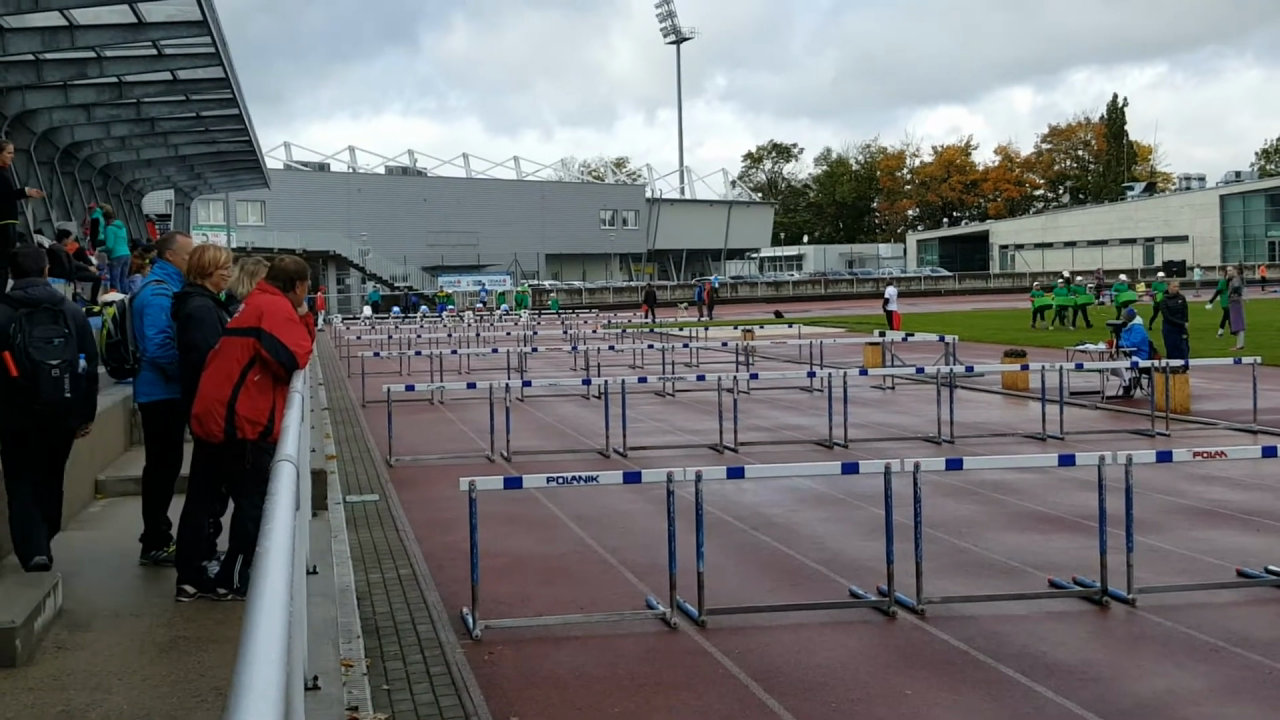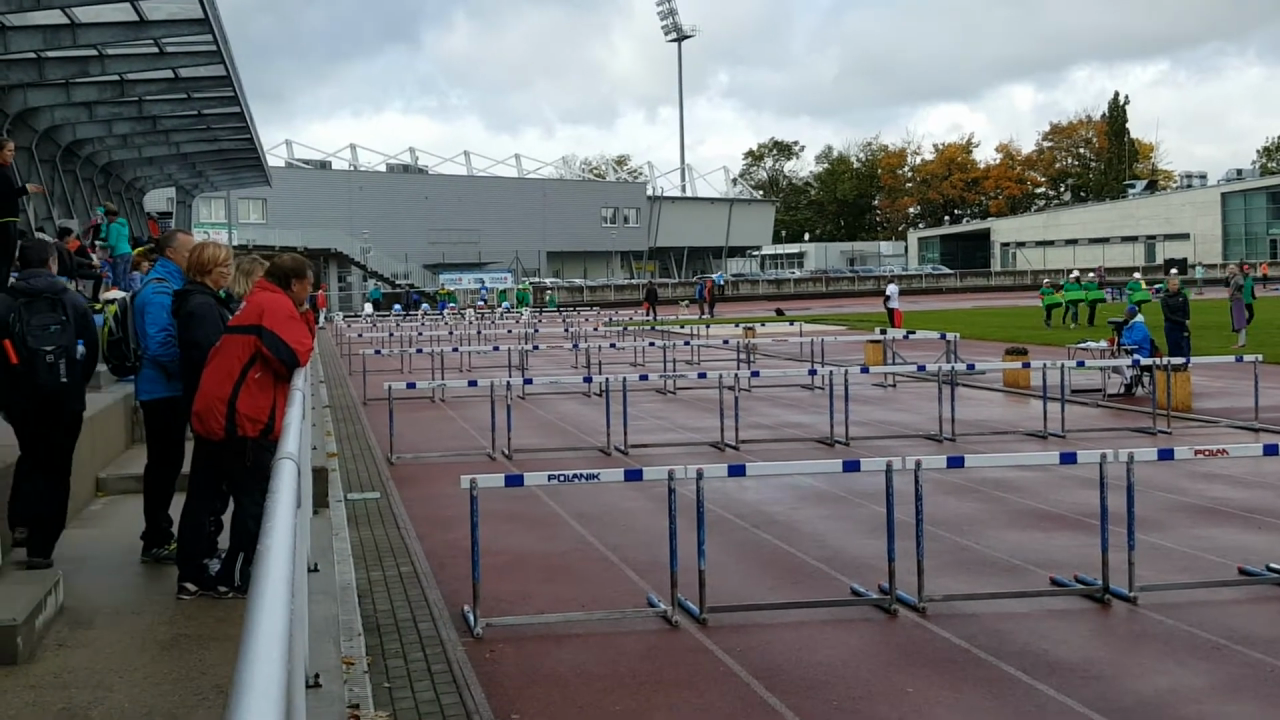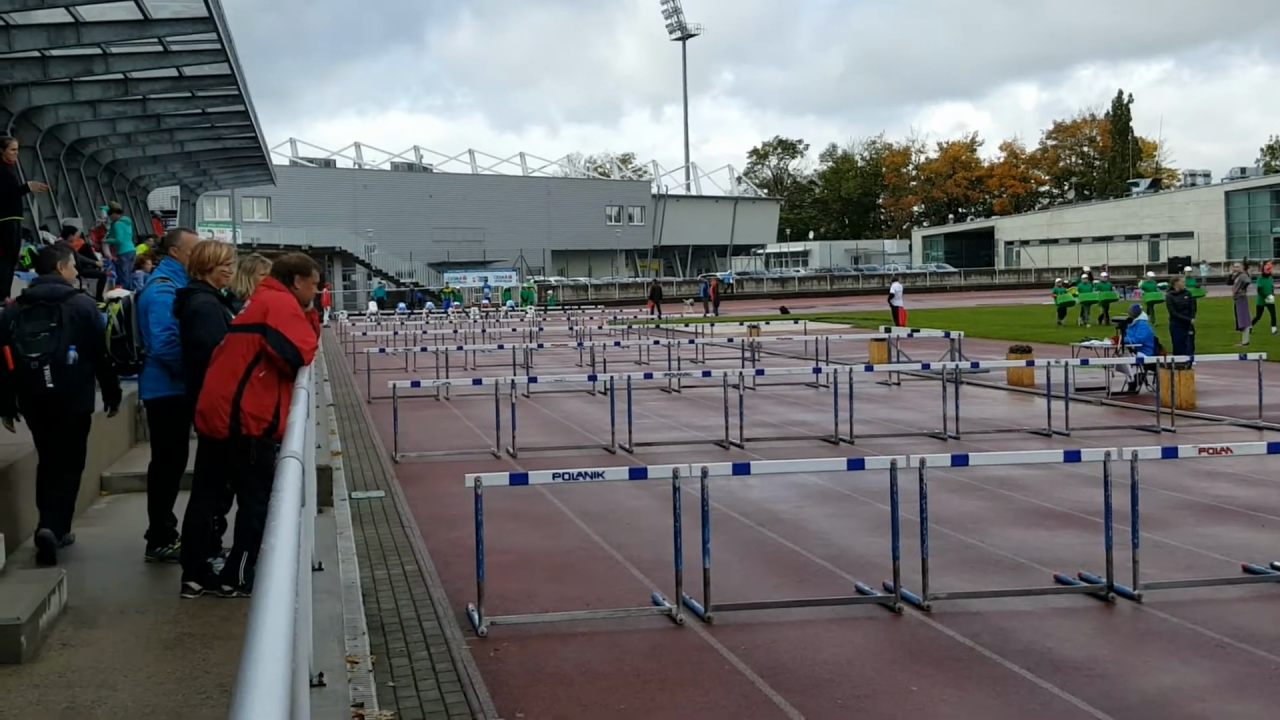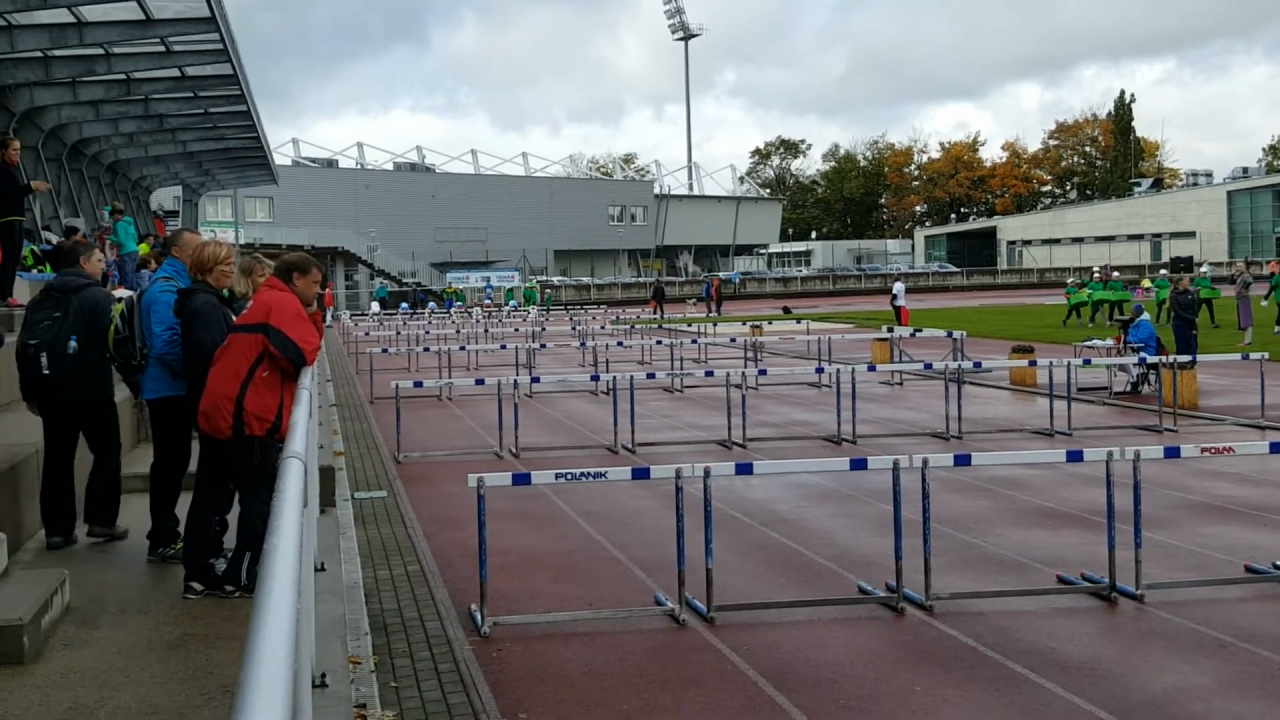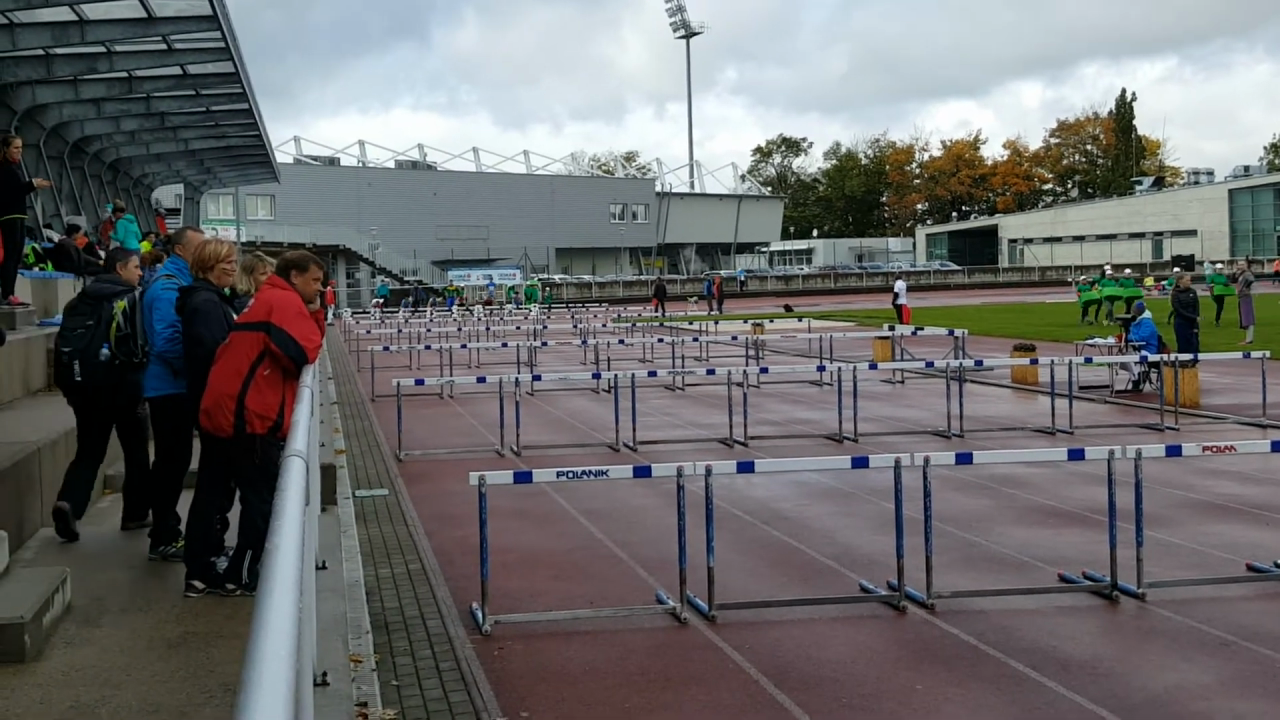
dt=0.3s
person 1, frame 1
left shoulder: (208, 304)
right shoulder: (200, 308)
right elbow: (208, 361)
left knee: (212, 485)
right knee: (205, 488)
left ankle: (202, 557)
right ankle: (191, 574)
person 1, frame 2
left shoulder: (209, 302)
right shoulder: (201, 306)
right elbow: (210, 358)
left knee: (212, 482)
right knee: (206, 485)
left ankle: (204, 555)
right ankle: (192, 573)
person 1, frame 3
left shoulder: (212, 300)
right shoulder: (204, 305)
right elbow: (212, 357)
left knee: (216, 481)
right knee: (210, 483)
left ankle: (208, 553)
right ankle: (196, 571)
person 1, frame 4
left shoulder: (214, 301)
right shoulder: (204, 305)
right elbow: (212, 358)
left knee: (219, 481)
right knee: (213, 484)
left ankle: (211, 555)
right ankle: (199, 570)
person 1, frame 5
left shoulder: (216, 299)
right shoulder: (205, 304)
right elbow: (213, 357)
left knee: (221, 479)
right knee: (215, 481)
left ankle: (212, 552)
person 2, frame 1
left shoulder: (257, 303)
right shoulder: (276, 308)
left elbow: (289, 353)
right elbow: (294, 360)
left wrist: (303, 320)
right wrist: (303, 320)
left hip: (220, 415)
right hip: (242, 420)
left knee: (239, 500)
right knee: (253, 503)
left ankle: (196, 576)
right ankle: (232, 582)
person 2, frame 2
left shoulder: (258, 302)
right shoulder: (277, 306)
left elbow: (291, 350)
right elbow: (294, 358)
left wrist: (304, 317)
right wrist: (303, 319)
left hip: (219, 413)
right hip: (242, 419)
left knee: (230, 497)
right knee: (253, 502)
left ankle: (202, 575)
right ankle: (233, 580)
person 2, frame 3
left shoulder: (262, 300)
right shoulder: (281, 304)
right elbow: (299, 356)
left wrist: (309, 316)
right wrist: (308, 318)
left hip: (222, 412)
right hip: (246, 417)
left knee: (233, 496)
right knee: (258, 500)
left ankle: (200, 575)
right ankle: (236, 579)
person 2, frame 4
left shoulder: (266, 301)
right shoulder: (285, 304)
right elbow: (302, 356)
left wrist: (312, 316)
right wrist: (312, 318)
left hip: (223, 412)
right hip: (249, 418)
right knee: (260, 501)
left ankle: (199, 575)
right ankle: (239, 579)
person 2, frame 5
left shoulder: (267, 299)
right shoulder: (286, 302)
left elbow: (299, 348)
right elbow: (302, 354)
left wrist: (314, 314)
right wrist: (312, 317)
left hip: (224, 410)
right hip: (249, 415)
left knee: (214, 494)
right knee: (261, 499)
left ankle: (200, 573)
right ankle: (241, 577)
person 3, frame 1
left shoulder: (167, 287)
right shoulder: (159, 293)
right elbow: (159, 348)
left wrist: (187, 375)
left hip: (165, 390)
right hip: (162, 391)
left knee: (165, 464)
right knee: (162, 466)
left ankle: (158, 536)
right ankle: (154, 544)
person 3, frame 2
left shoulder: (169, 285)
right shoulder: (161, 291)
right elbow: (161, 346)
left wrist: (187, 374)
left hip: (167, 389)
right hip: (164, 390)
left knee: (166, 462)
right knee: (164, 464)
left ankle: (159, 534)
right ankle: (156, 542)
person 3, frame 3
left shoulder: (173, 284)
right shoulder: (164, 290)
right elbow: (165, 345)
left hip: (171, 387)
right hip: (168, 388)
left knee: (171, 462)
right knee: (168, 463)
left ankle: (164, 533)
right ankle: (160, 541)
person 3, frame 4
left shoulder: (178, 284)
right shoulder: (168, 289)
right elbow: (167, 345)
left hip: (174, 388)
right hip: (170, 388)
left knee: (173, 461)
right knee: (170, 463)
left ankle: (166, 533)
right ankle: (162, 541)
person 3, frame 5
left shoulder: (179, 282)
right shoulder: (169, 287)
right elbow: (168, 342)
left hip: (175, 386)
right hip: (170, 387)
left knee: (174, 460)
right knee: (172, 461)
left ankle: (167, 531)
right ankle: (163, 539)
person 4, frame 1
right shoulder: (72, 312)
right elbow: (90, 366)
right wrist: (86, 413)
right hip: (63, 415)
right knee: (50, 483)
left ankle: (34, 553)
right ankle: (41, 550)
person 4, frame 2
right shoulder: (74, 302)
right elbow: (91, 352)
right hip: (66, 401)
left knee: (29, 461)
right knee: (56, 471)
right ankle: (40, 548)
person 4, frame 3
right shoulder: (82, 305)
right elbow: (102, 355)
right wrist: (112, 395)
left hip: (32, 401)
right hip: (72, 400)
left knee: (48, 463)
right knee: (68, 466)
left ankle: (54, 528)
right ankle: (50, 528)
person 4, frame 4
left shoulder: (42, 299)
right shoulder: (99, 296)
left elbow: (25, 347)
left wrist: (29, 392)
left hip: (51, 390)
right hip: (91, 390)
left knee: (57, 458)
right knee: (107, 454)
left ankle: (58, 530)
right ankle: (101, 521)
person 4, frame 5
left shoulder: (77, 302)
right shoulder: (130, 301)
left elbow: (63, 347)
right elbow: (138, 350)
left wrist: (69, 389)
right wrist: (140, 389)
left hip: (85, 391)
right hip: (122, 392)
left knee: (88, 453)
right knee: (136, 452)
left ankle: (68, 503)
right ankle: (135, 514)
